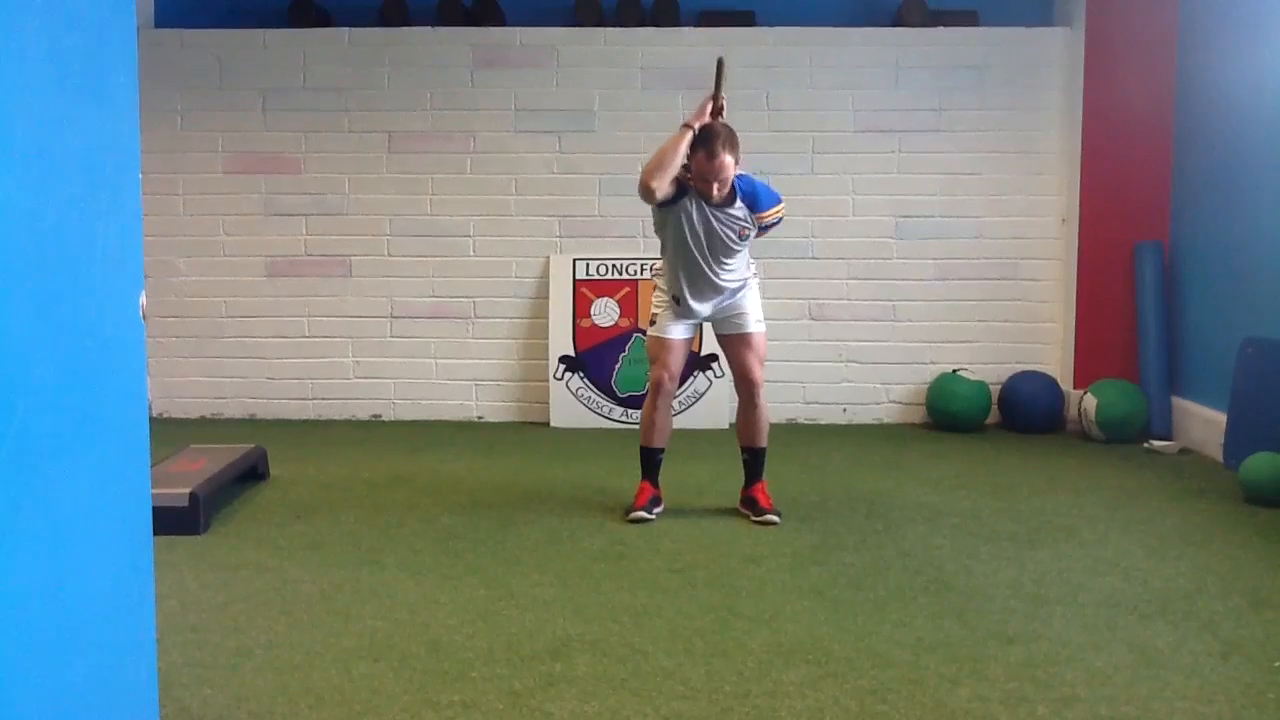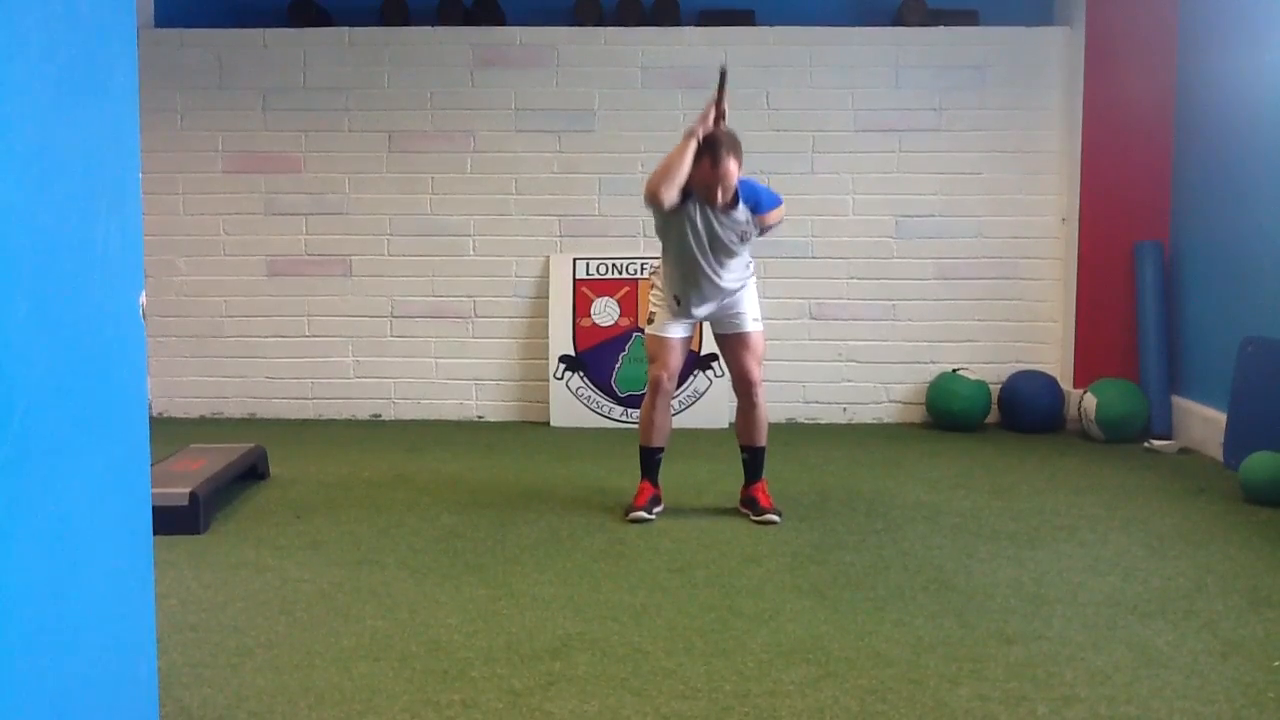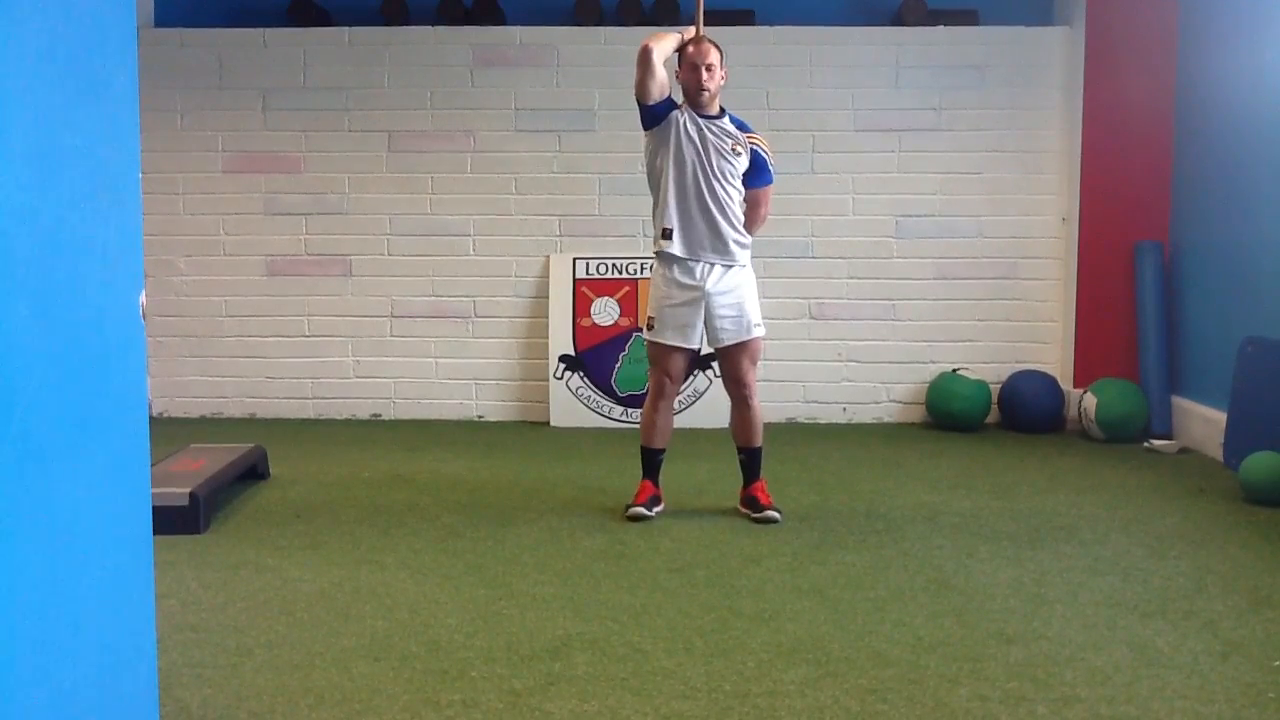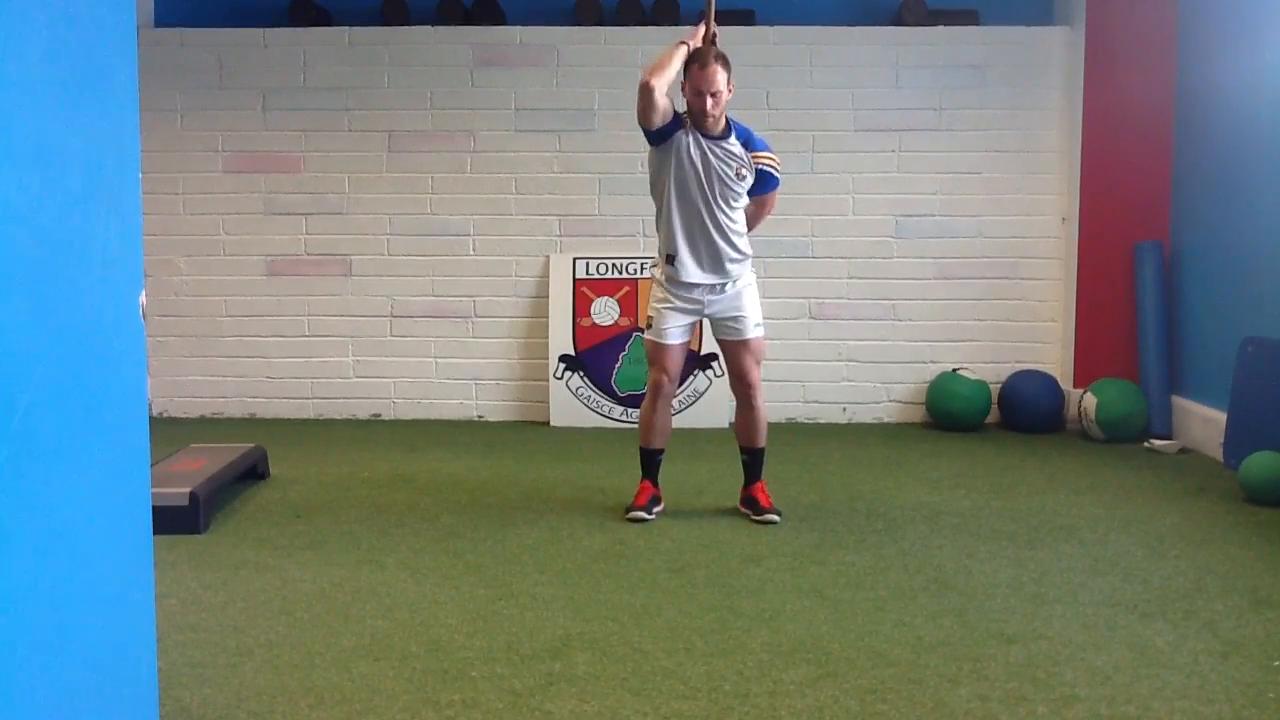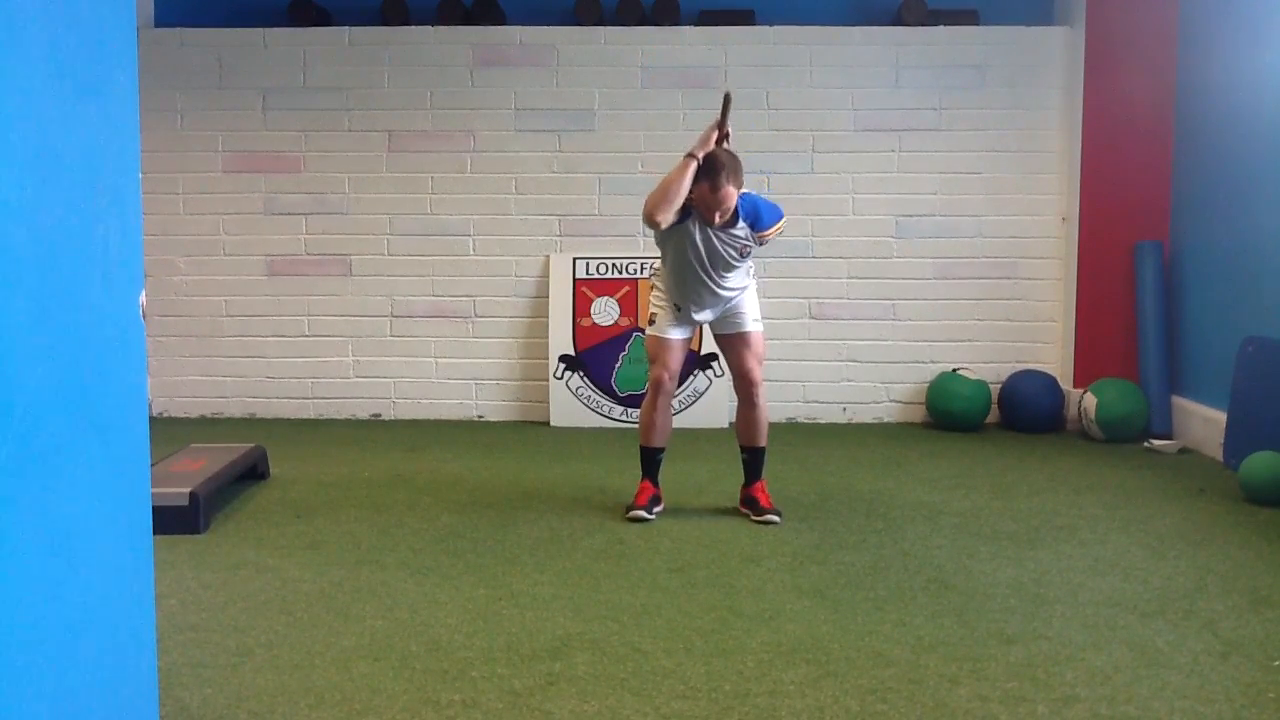
dt=1s
person 1, frame 1
left shoulder: (758, 198)
right shoulder: (673, 187)
right elbow: (648, 185)
right wrist: (692, 126)
left hip: (736, 292)
right hip: (677, 293)
left knee: (752, 384)
right knee: (662, 383)
left ankle: (754, 488)
right ankle: (649, 487)
person 1, frame 2
left shoulder: (759, 200)
right shoulder: (676, 193)
right elbow: (656, 196)
right wrist: (697, 131)
left hip: (734, 292)
right hip: (676, 293)
left knee: (750, 383)
right knee: (660, 383)
left ankle: (754, 487)
right ankle: (648, 486)
person 1, frame 3
left shoulder: (746, 138)
right shoulder: (664, 120)
left elbow: (759, 207)
right elbow: (648, 53)
right wrist: (683, 35)
left hip: (733, 274)
right hip: (675, 274)
left knee: (743, 386)
right knee: (663, 385)
left ankle: (753, 487)
right ankle: (649, 486)
person 1, frame 4
left shoulder: (753, 149)
right shoulder: (668, 133)
left elbow: (764, 204)
right elbow: (650, 87)
right wrist: (687, 44)
left hip: (734, 282)
right hip: (675, 283)
left knee: (748, 386)
right knee: (661, 384)
left ankle: (753, 488)
right ankle: (648, 487)
person 1, frame 5
left shoulder: (760, 214)
right shoulder: (676, 203)
right elbow: (654, 217)
right wrist: (695, 154)
left hip: (734, 296)
right hip: (675, 295)
left knee: (751, 383)
right knee: (661, 381)
left ankle: (753, 488)
right ankle: (649, 487)
